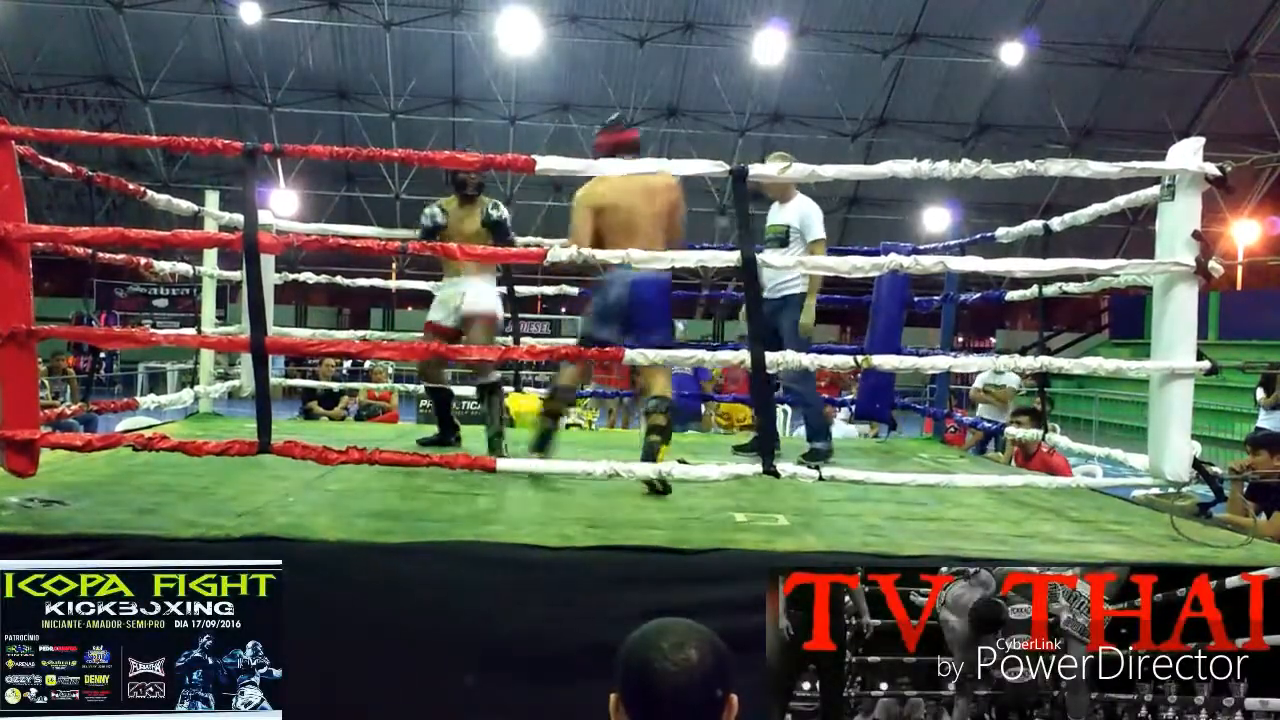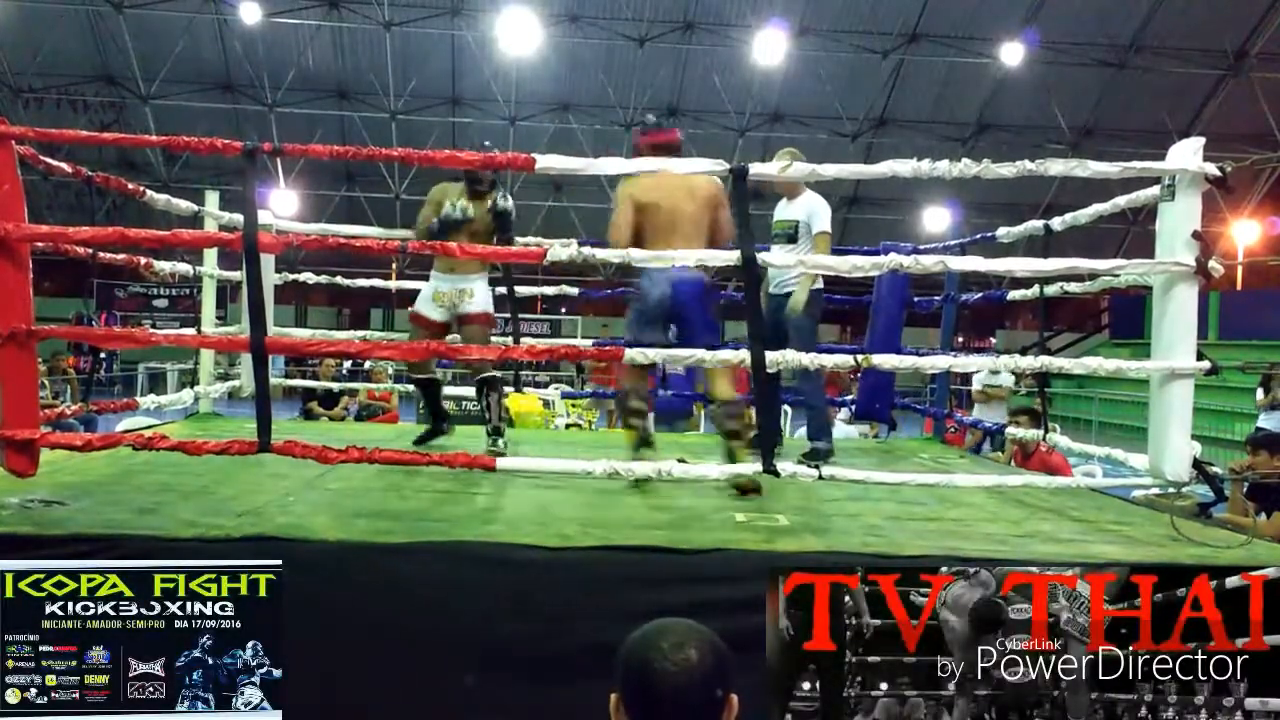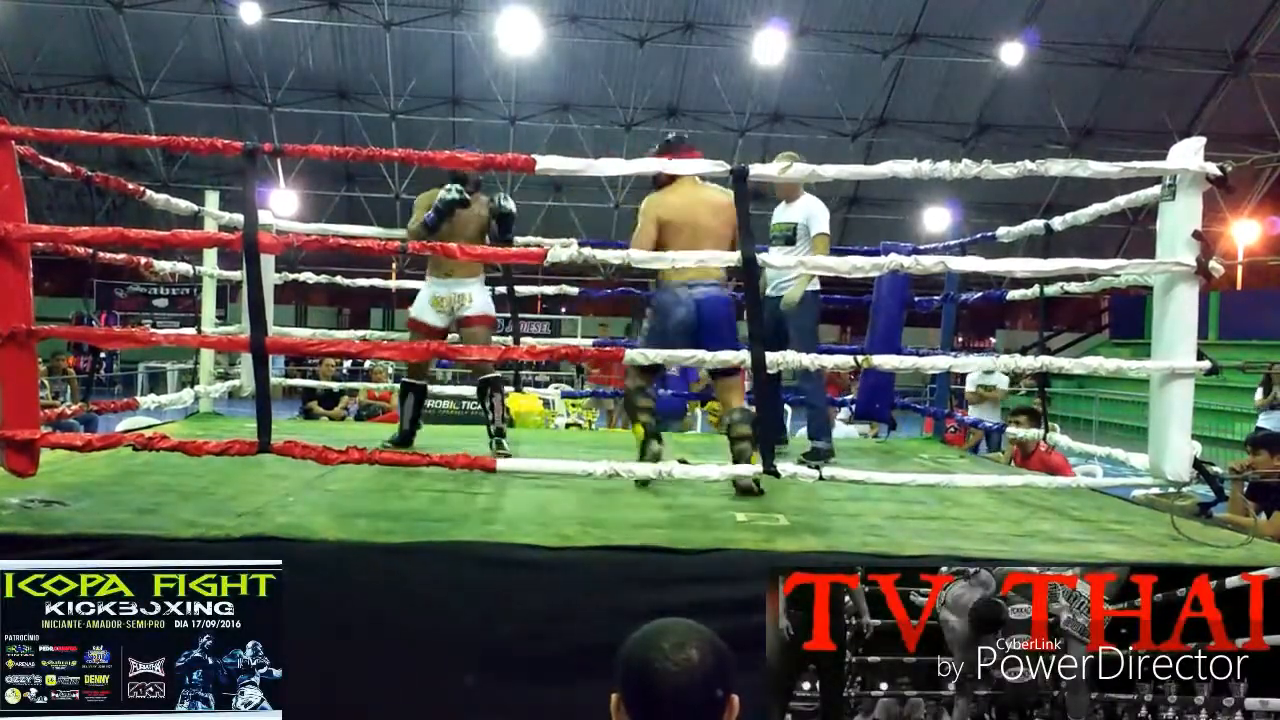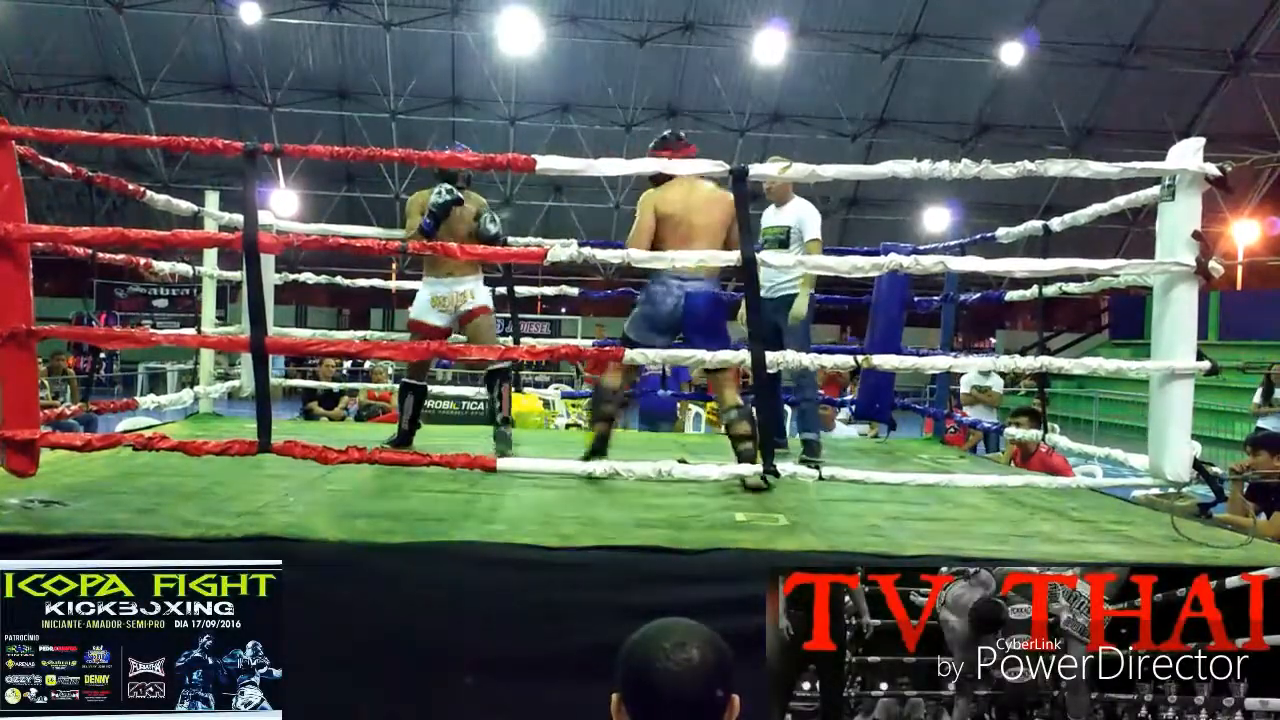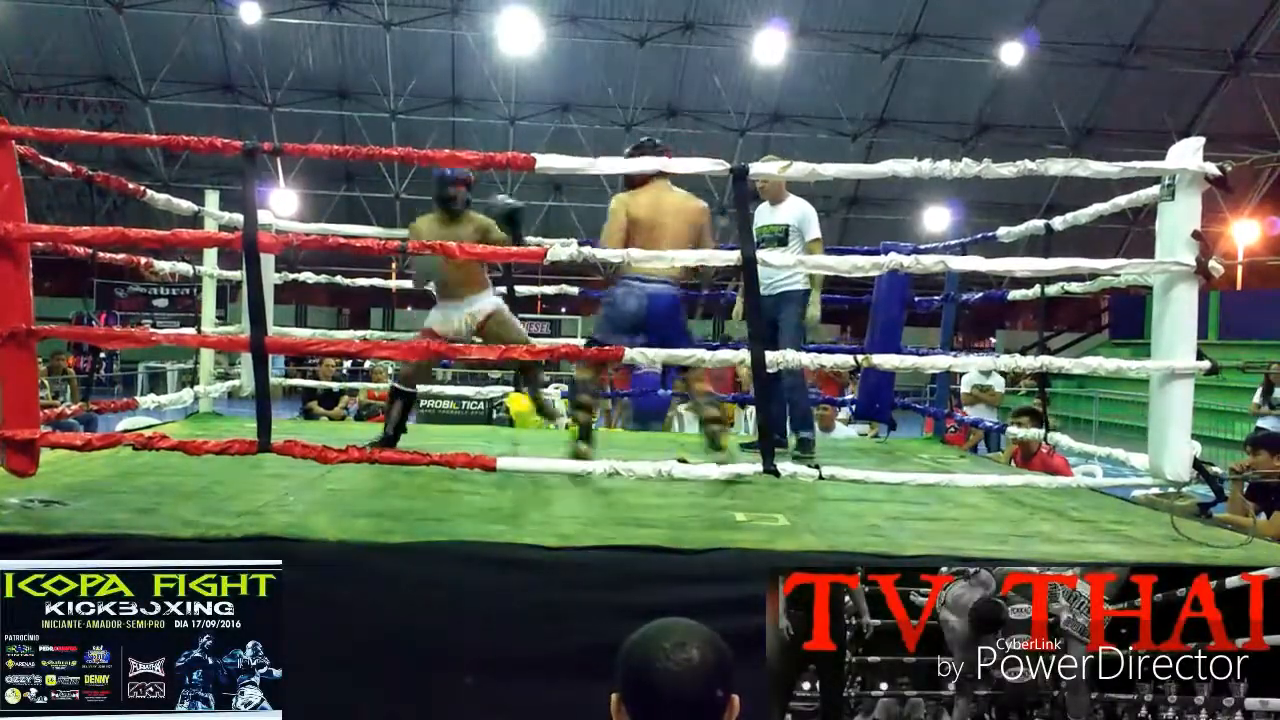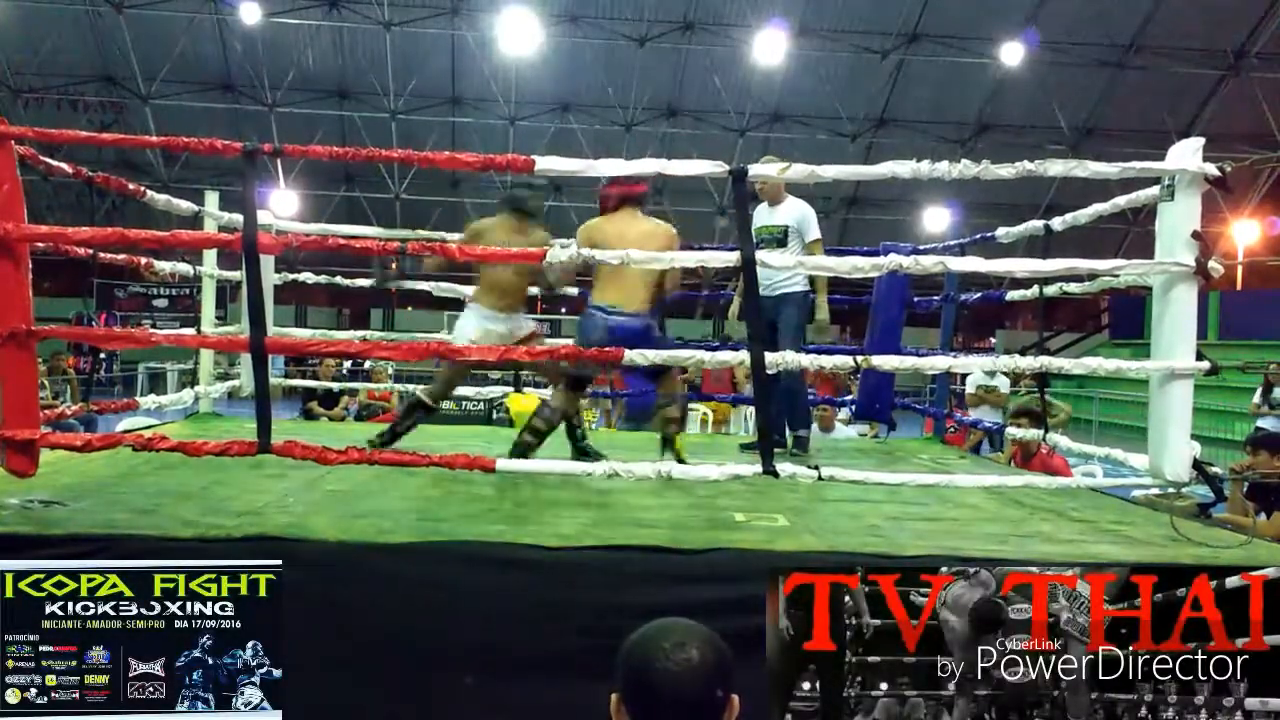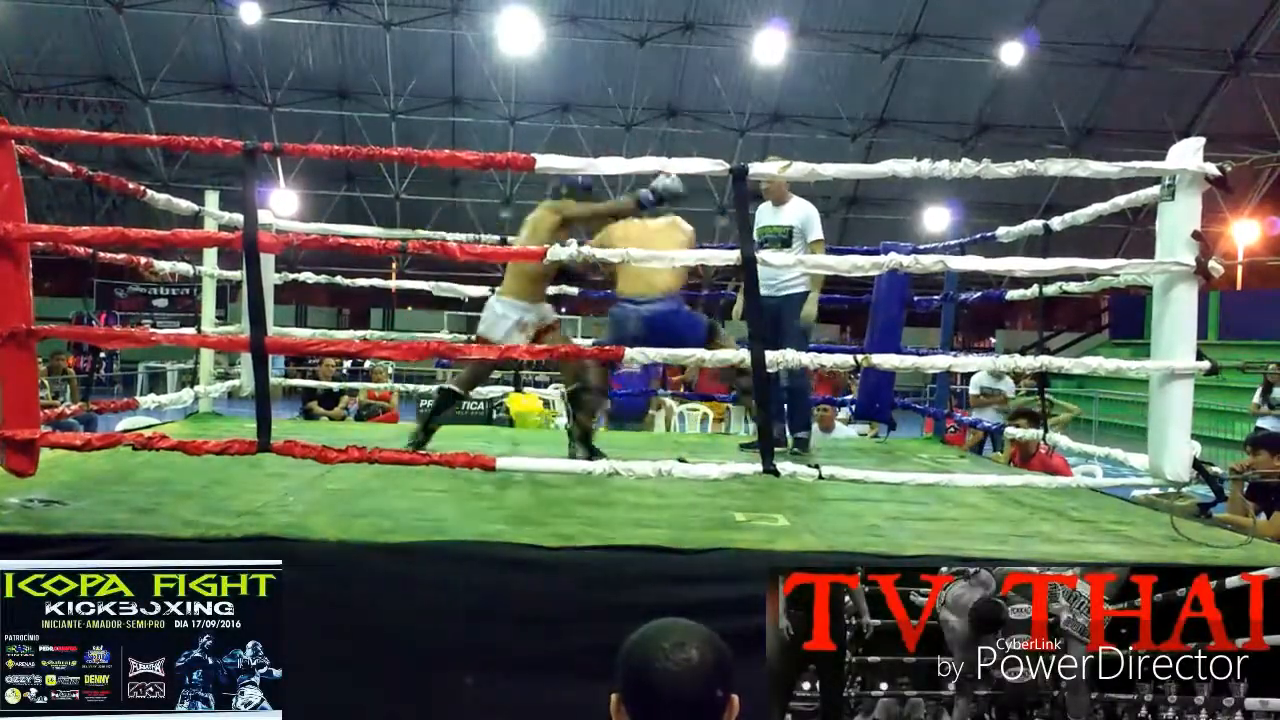
dt=0.2s
person 1, frame 1
left shoulder: (590, 191)
right shoulder: (669, 183)
left elbow: (579, 250)
right elbow: (675, 238)
left hip: (614, 283)
right hip: (654, 283)
left knee: (578, 363)
right knee: (657, 376)
left ankle: (541, 445)
right ankle: (652, 464)
person 1, frame 2
left shoulder: (632, 187)
right shoulder: (710, 185)
left elbow: (618, 242)
right elbow: (725, 242)
left hip: (653, 284)
right hip: (694, 283)
left knee: (634, 373)
right knee: (719, 376)
left ankle: (642, 453)
right ankle: (738, 464)
person 1, frame 3
left shoulder: (656, 203)
right shoulder: (729, 200)
left elbow: (639, 256)
left hip: (674, 299)
right hip: (717, 300)
left knee: (637, 375)
right knee: (732, 393)
left ankle: (650, 442)
right ankle: (745, 470)
person 1, frame 4
left shoulder: (653, 198)
right shoulder: (725, 199)
left elbow: (636, 252)
right elbow: (733, 252)
left hip: (664, 293)
right hip: (706, 295)
left knee: (618, 368)
right knee: (725, 386)
left ankle: (599, 449)
right ankle: (749, 464)
person 1, frame 5
left shoulder: (625, 202)
right shoulder: (698, 207)
left elbow: (608, 253)
left hip: (627, 294)
right hip: (667, 298)
left knee: (589, 366)
right knee: (696, 378)
left ankle: (582, 439)
right ankle: (720, 450)
person 1, frame 6
left shoulder: (592, 228)
right shoulder: (666, 233)
right elbow: (669, 287)
left hip: (596, 323)
right hip: (636, 326)
left knee: (570, 391)
right knee: (670, 382)
left ankle: (520, 454)
right ankle: (671, 452)
person 1, frame 7
left shoulder: (614, 232)
right shoulder: (681, 228)
left hip: (626, 313)
right hip: (668, 310)
right knee: (718, 339)
left ankle: (582, 440)
person 2, frame 1
left shoulder: (807, 209)
right shoulder: (773, 210)
left elbow: (818, 259)
left wrist: (810, 305)
left hip: (794, 299)
right hip: (770, 300)
left knee: (796, 372)
left ankle: (820, 442)
person 2, frame 2
left shoulder: (814, 205)
right shoulder: (781, 207)
left elbow: (822, 251)
left wrist: (803, 289)
right wrist: (762, 295)
left hip: (803, 297)
right hip: (776, 296)
left knee: (805, 369)
left ankle: (821, 442)
person 2, frame 3
left shoulder: (813, 207)
right shoulder: (778, 210)
left elbow: (821, 252)
left wrist: (800, 285)
left hip: (802, 298)
right hip: (773, 298)
left knee: (807, 369)
left ankle: (821, 442)
right ankle: (775, 432)
person 2, frame 4
left shoulder: (805, 210)
right shoulder: (767, 214)
left elbow: (815, 256)
left wrist: (804, 296)
right wrist: (746, 300)
left hip: (792, 299)
right hip: (766, 300)
left knee: (800, 367)
right knee: (764, 370)
left ankle: (811, 438)
right ankle: (774, 435)
person 2, frame 5
left shoulder: (802, 209)
right shoulder: (760, 212)
left elbow: (817, 256)
left wrist: (815, 300)
right wrist: (741, 298)
left hip: (792, 295)
right hip: (763, 298)
left knee: (791, 365)
left ankle: (804, 435)
right ankle: (775, 434)
person 2, frame 6
left shoulder: (800, 210)
right shoulder: (758, 213)
left elbow: (818, 257)
left wrist: (822, 302)
right wrist: (738, 297)
left hip: (792, 296)
right hip: (762, 298)
left knee: (789, 366)
left ankle: (801, 432)
right ankle: (774, 434)
person 2, frame 7
left shoulder: (805, 210)
right shoulder: (761, 211)
left elbow: (819, 257)
left wrist: (813, 299)
right wrist: (741, 296)
left hip: (795, 296)
right hip: (764, 298)
left knee: (795, 367)
left ankle: (801, 433)
right ankle: (774, 433)
person 3, frame 1
left shoulder: (490, 208)
right shoulder: (440, 208)
left wrist: (502, 229)
right wrist: (427, 231)
left hip: (480, 290)
right hip: (448, 291)
left knee: (480, 361)
right knee: (428, 367)
left ankle: (496, 438)
right ankle: (448, 431)
person 3, frame 2
left shoulder: (497, 202)
right shoulder: (441, 192)
left elbow: (506, 249)
right elbow: (419, 235)
left wrist: (505, 221)
right wrist: (443, 222)
left hip: (473, 286)
right hip: (439, 284)
left knee: (479, 361)
right knee: (417, 358)
left ankle: (496, 435)
right ankle: (438, 419)
person 3, frame 3
left shoulder: (486, 206)
right shoulder: (429, 199)
left elbow: (502, 250)
right elbow: (413, 239)
left wrist: (506, 221)
right wrist: (438, 212)
left hip: (471, 290)
right hip: (435, 289)
left knee: (483, 363)
right knee: (415, 365)
left ankle: (498, 436)
right ankle: (406, 431)
person 3, frame 4
left shoulder: (477, 204)
right shoulder: (419, 201)
left wrist: (493, 236)
right wrist: (434, 215)
left hip: (471, 288)
right hip: (433, 290)
right knee: (416, 366)
left ankle: (502, 427)
right ankle: (405, 433)
person 3, frame 5
left shoulder: (479, 223)
right shoulder: (421, 227)
right elbow: (418, 269)
left wrist: (514, 223)
right wrist: (422, 273)
left hip: (483, 303)
right hip: (445, 309)
left knee: (521, 346)
right knee: (409, 373)
left ankle: (535, 392)
right ankle: (390, 435)
person 3, frame 6
left shoulder: (539, 238)
right shoulder: (487, 227)
left elbow: (550, 280)
left hip: (517, 321)
right hip: (481, 318)
left knee: (561, 374)
right knee: (443, 387)
left ankle: (578, 442)
right ankle: (392, 432)
person 3, frame 7
left shoulder: (560, 220)
right shoulder: (556, 209)
right elbow: (607, 209)
right wrist: (652, 195)
left hip: (534, 309)
right hip: (510, 308)
left knee: (576, 369)
right knee: (474, 376)
right ankle: (427, 425)
